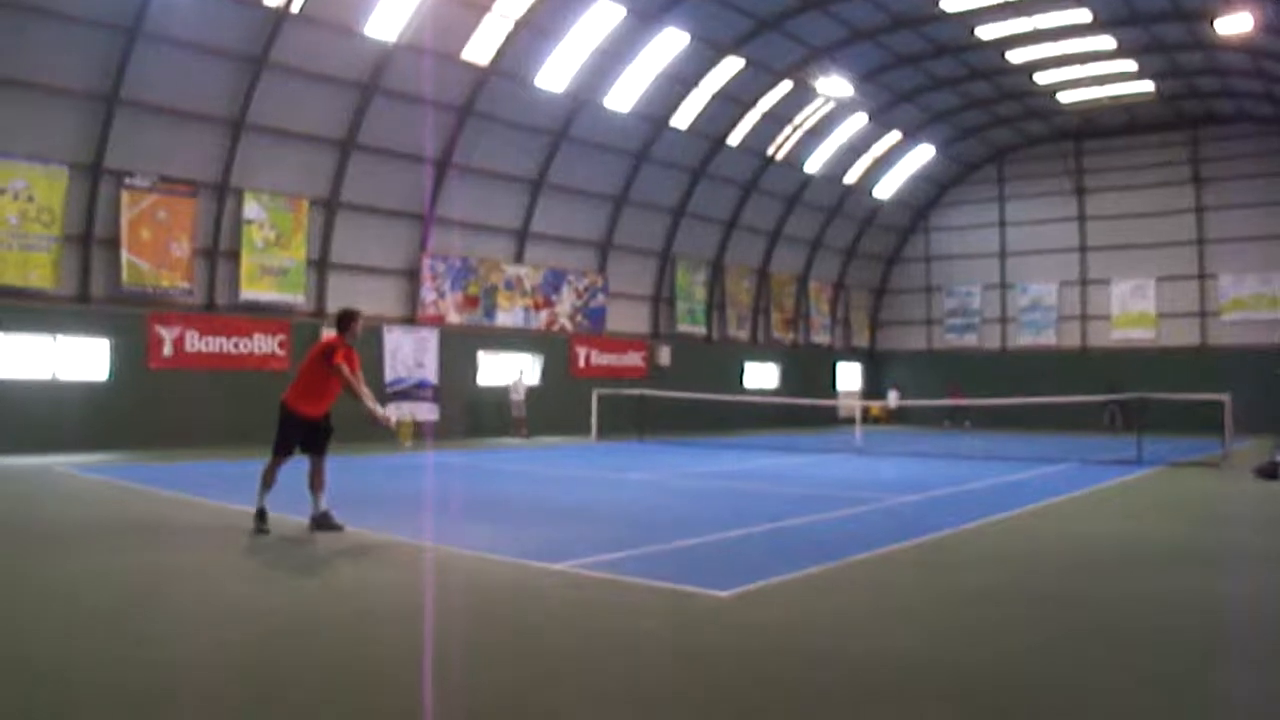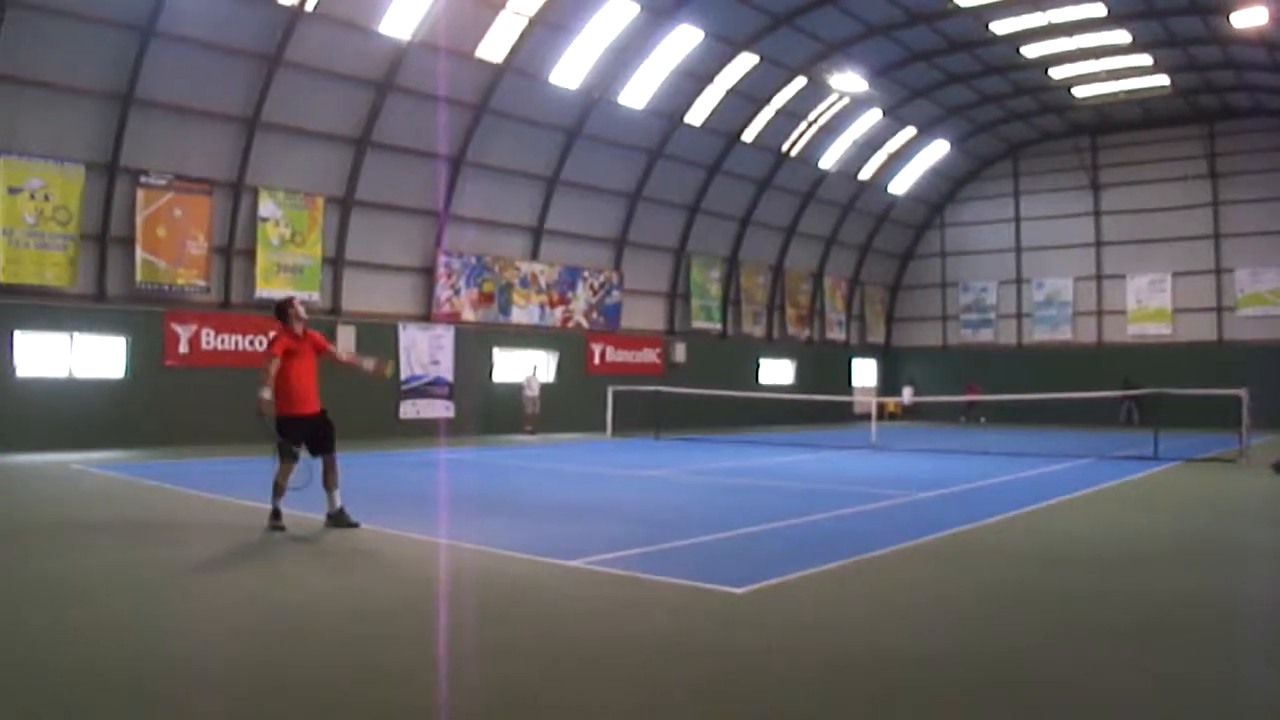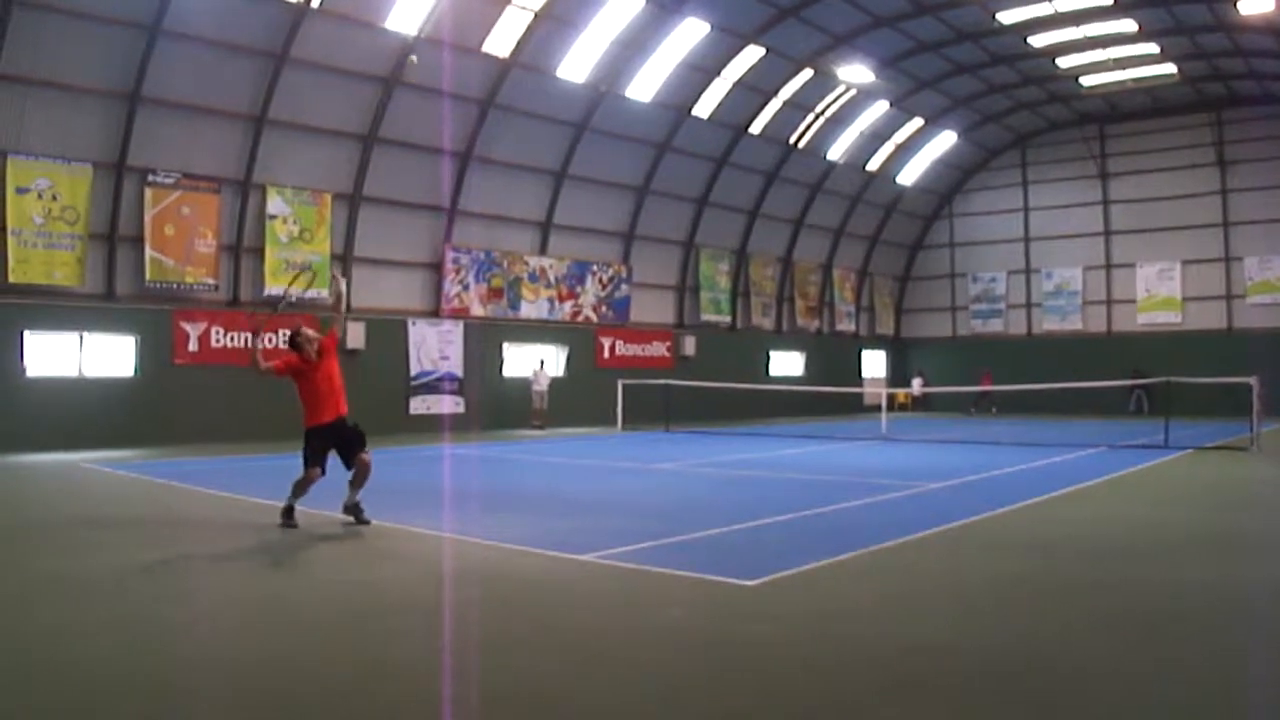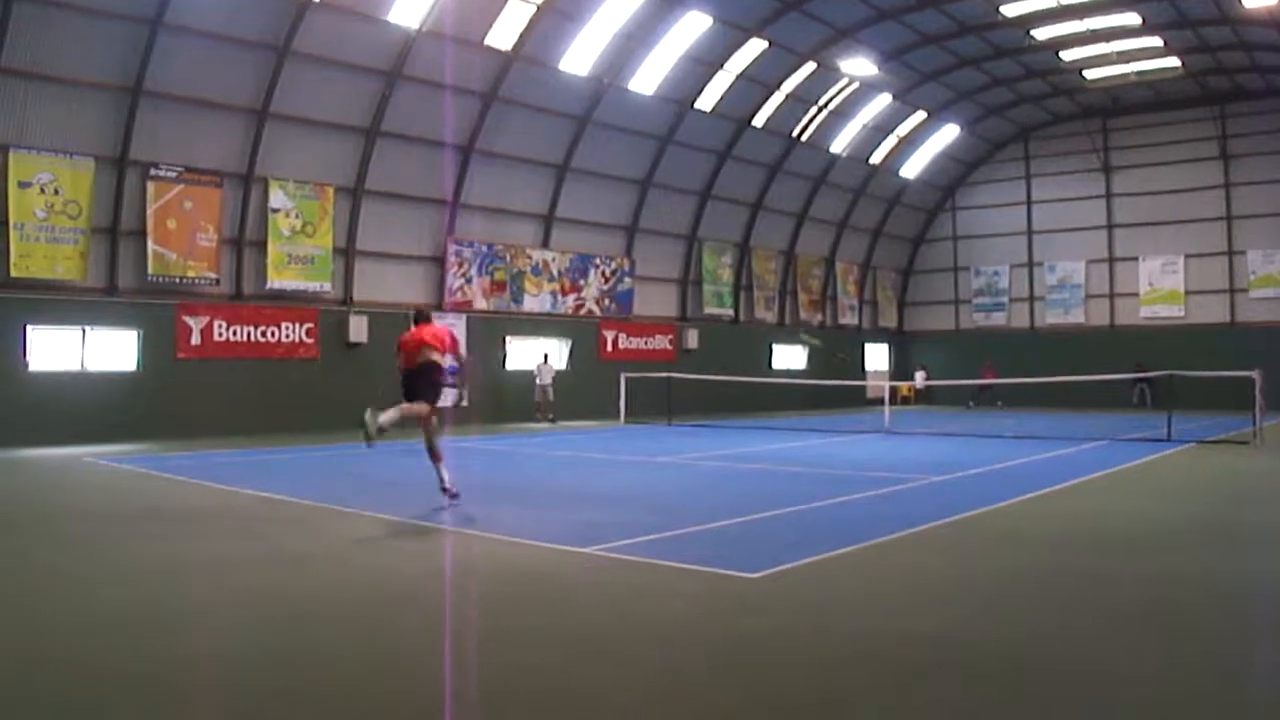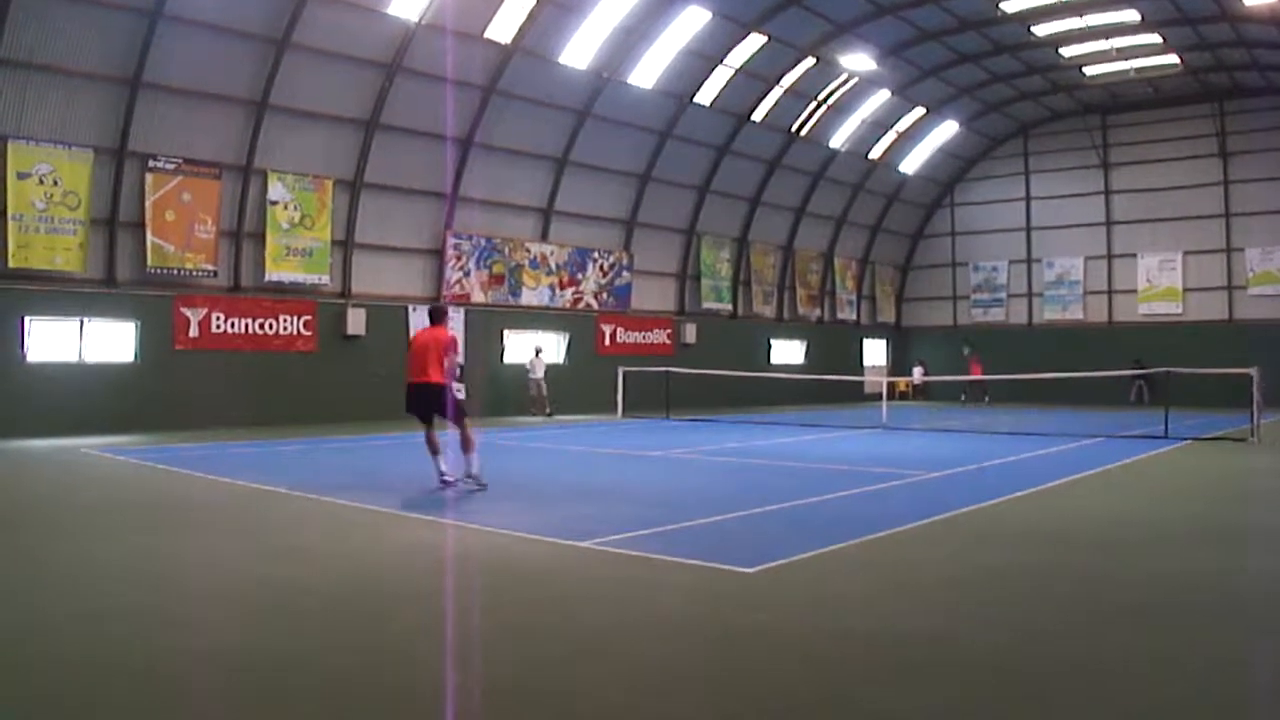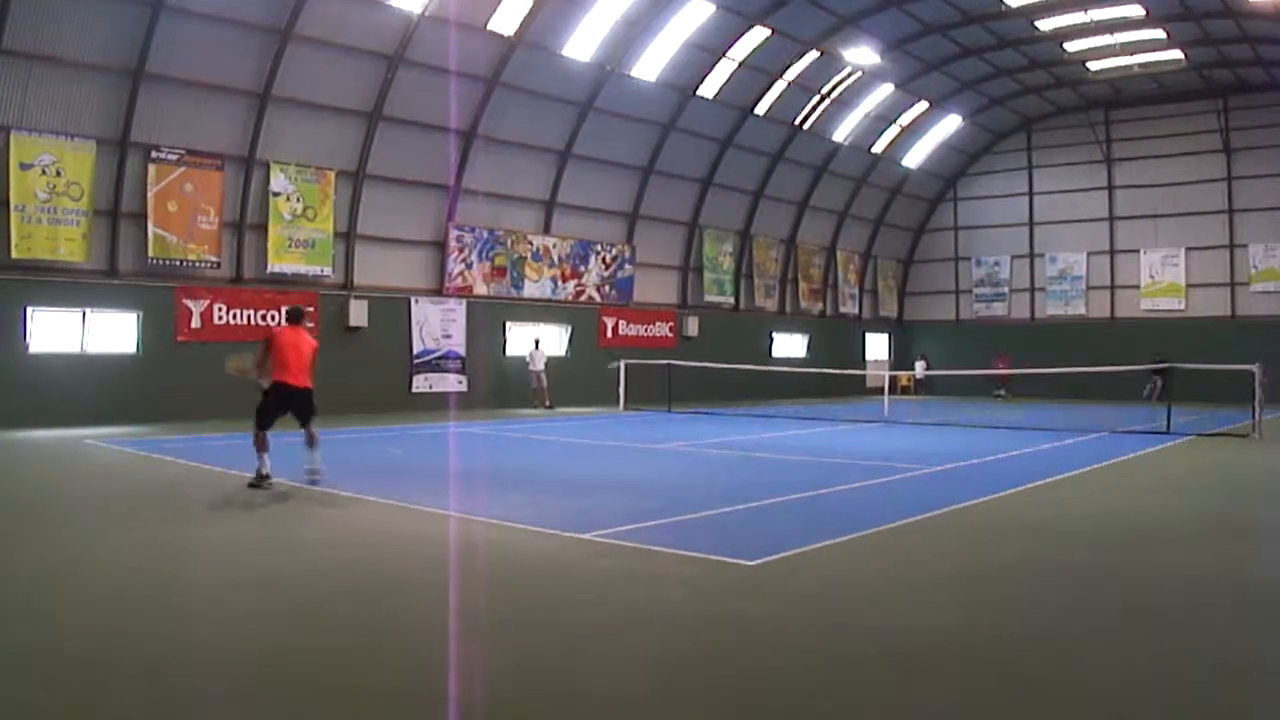
dt=0.7s
person 1, frame 1
left shoulder: (350, 353)
right shoulder: (332, 346)
left elbow: (360, 384)
right elbow: (348, 382)
left wrist: (380, 411)
right wrist: (372, 408)
left hip: (318, 414)
right hip: (295, 410)
left knee: (318, 460)
right knee: (279, 459)
left ankle: (319, 513)
right ankle: (261, 510)
person 1, frame 2
left shoulder: (311, 337)
right shoulder: (280, 339)
left elbow: (338, 355)
right elbow: (272, 367)
left wrist: (365, 363)
right wrist: (266, 392)
left hip: (314, 411)
right hip: (289, 414)
left knee: (329, 458)
right knee: (287, 464)
left ankle: (335, 511)
right ankle: (275, 511)
person 1, frame 3
left shoulder: (328, 349)
right shoulder: (294, 364)
left elbow: (338, 316)
right elbow: (262, 367)
left wrist: (340, 290)
right wrist: (257, 343)
left hip: (340, 422)
right hip: (317, 427)
left knee: (364, 462)
right knee: (312, 473)
left ankle: (352, 503)
right ankle: (289, 507)
person 1, frame 4
left shoulder: (406, 338)
right shoulder: (445, 331)
left elbow: (402, 366)
right elbow: (462, 360)
right wrist: (462, 380)
left hip: (414, 375)
right hip: (431, 370)
left knee: (431, 430)
right knee: (422, 409)
left ankle: (445, 483)
right ankle: (379, 422)
person 1, frame 5
left shoulder: (416, 337)
right shoulder: (448, 337)
left elbow: (413, 363)
right elbow: (452, 368)
right wrist: (449, 384)
left hip: (415, 388)
right hip: (437, 388)
left knee: (429, 427)
right knee: (464, 425)
left ankle: (442, 473)
right ankle: (472, 474)
person 1, frame 6
left shoulder: (275, 334)
right shoulder: (311, 342)
left elbow: (261, 362)
left wrist: (258, 377)
left hip: (280, 387)
right hip: (304, 390)
left knee: (260, 428)
right knee: (308, 427)
left ankle: (264, 473)
right ankle: (313, 468)
